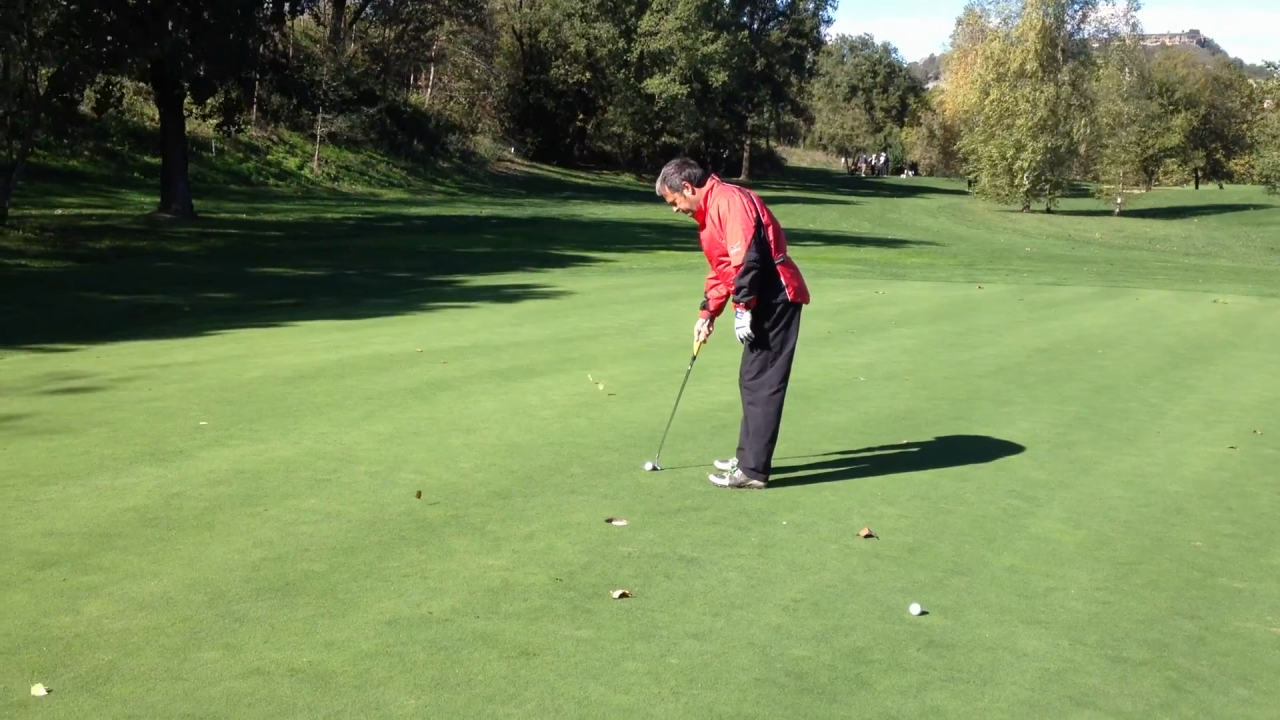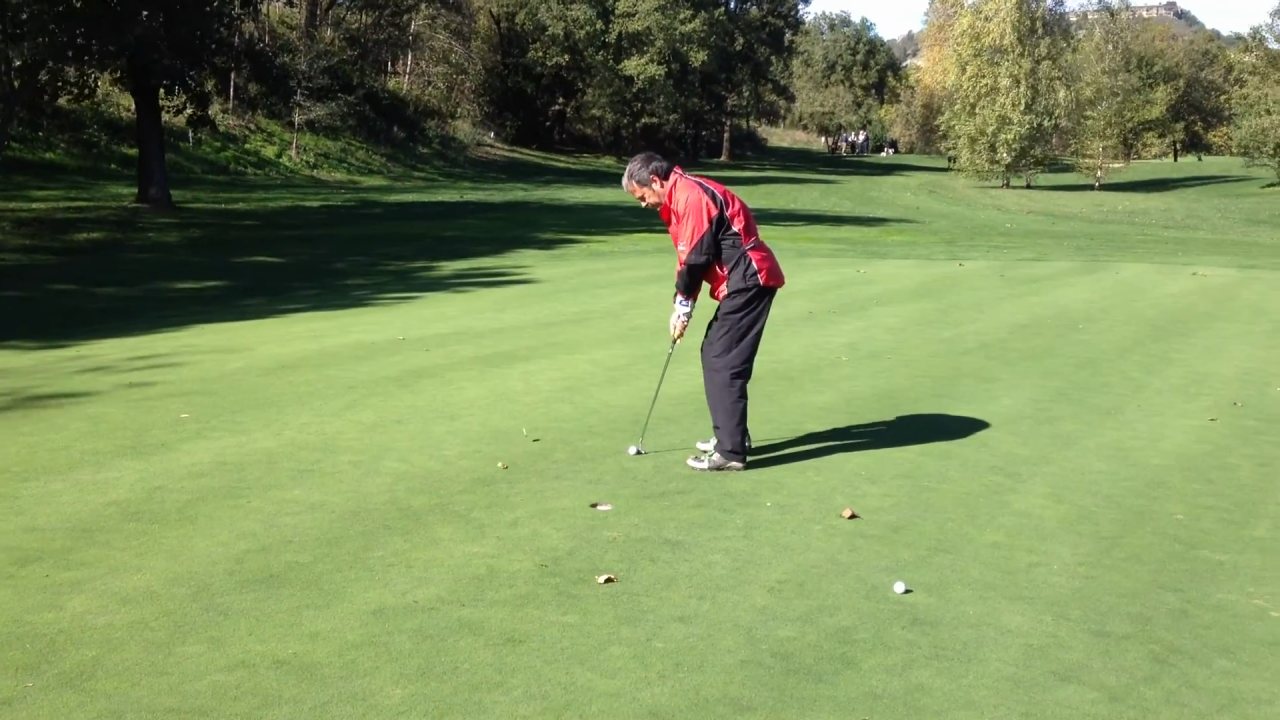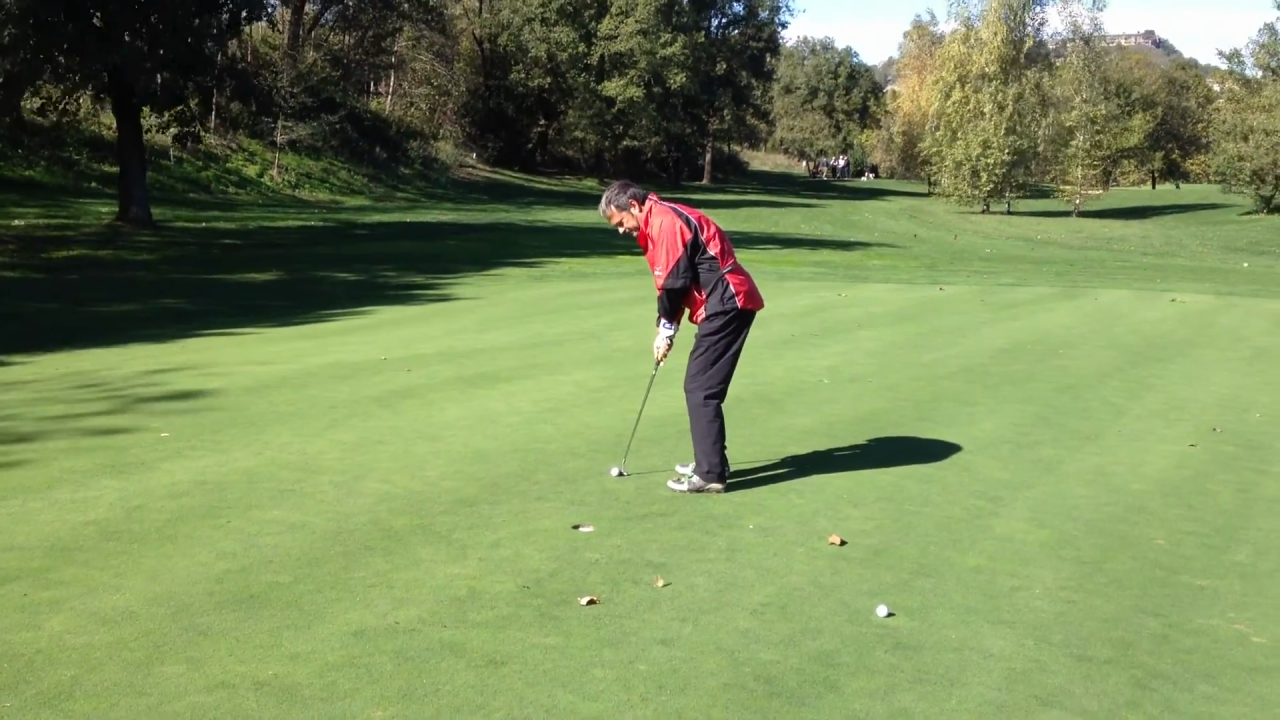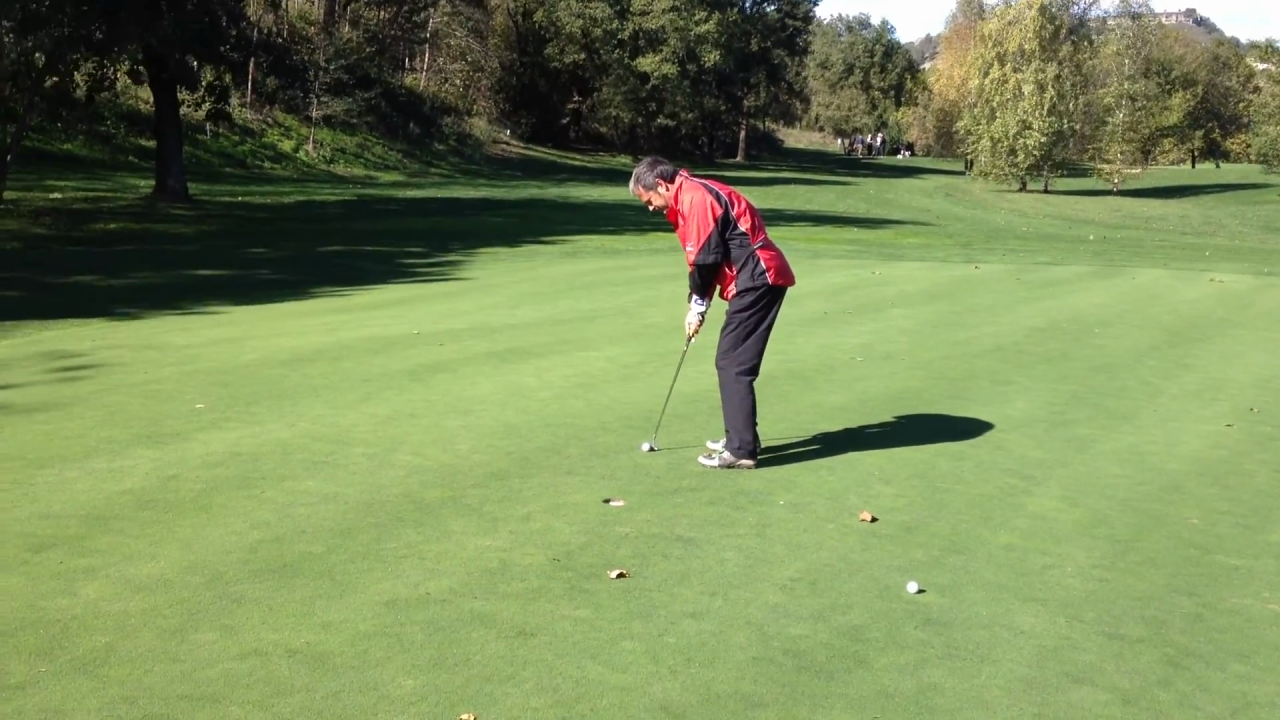
dt=1s
person 1, frame 1
left shoulder: (728, 199)
right shoulder: (708, 211)
left elbow: (746, 258)
right elbow: (721, 268)
left wrist: (742, 309)
right wrist: (707, 313)
left hip: (776, 297)
right hip: (767, 300)
left knee: (761, 382)
right knee: (752, 379)
left ankle: (753, 469)
right ankle: (749, 456)
person 1, frame 2
left shoulder: (690, 195)
right shoulder: (680, 197)
left elbow: (697, 256)
right elbow: (690, 257)
left wrist: (684, 302)
right wrist: (681, 304)
left hip: (749, 279)
right hip: (744, 280)
left knee: (725, 362)
right knee: (714, 353)
left ankle: (731, 451)
right ankle: (729, 434)
person 1, frame 3
left shoulder: (664, 221)
right shoulder: (659, 221)
left elbow: (674, 281)
right elbow: (672, 280)
left wrist: (666, 329)
right wrist: (666, 328)
left hip: (727, 303)
right hip: (727, 302)
left knee: (700, 386)
right knee: (702, 384)
left ankle: (710, 474)
right ankle: (710, 461)
person 1, frame 4
left shoulder: (695, 197)
right shoulder: (690, 197)
left elbow: (705, 258)
right elbow: (704, 256)
left wrist: (697, 305)
right wrist: (698, 304)
left hip: (758, 280)
right hip: (758, 279)
left knee: (732, 363)
right knee: (734, 361)
left ankle: (741, 449)
right ankle: (742, 438)
